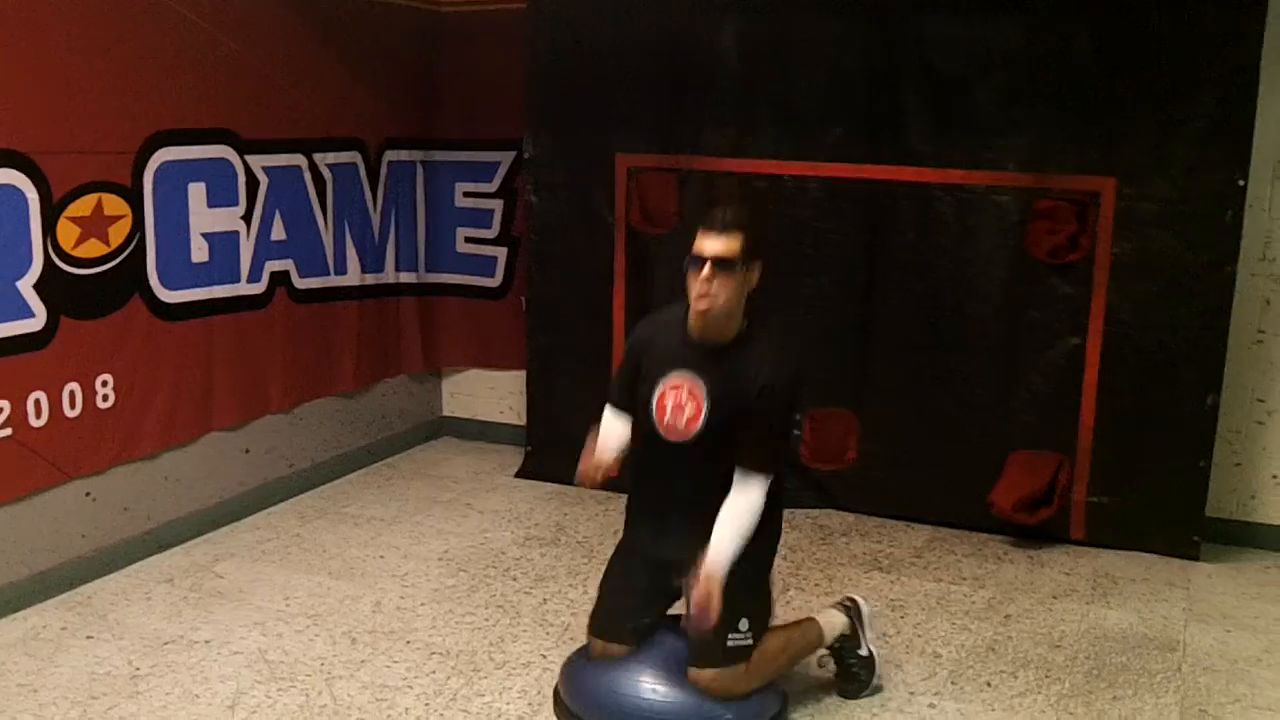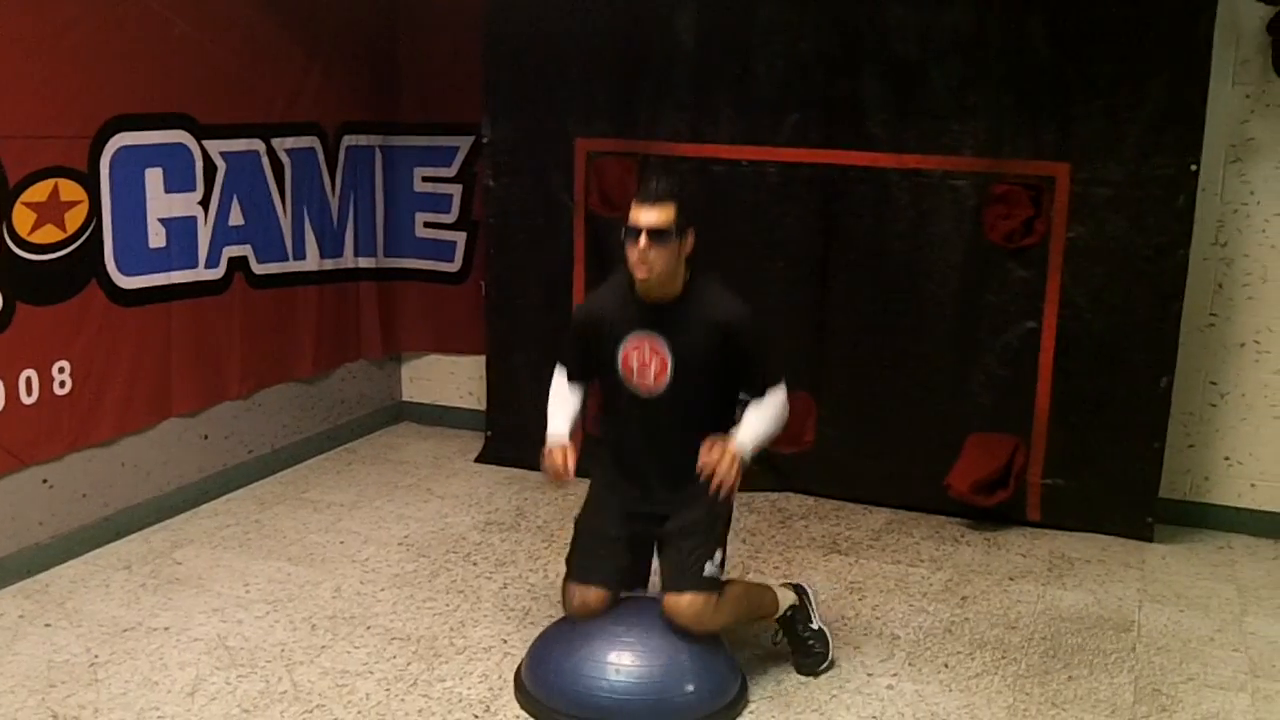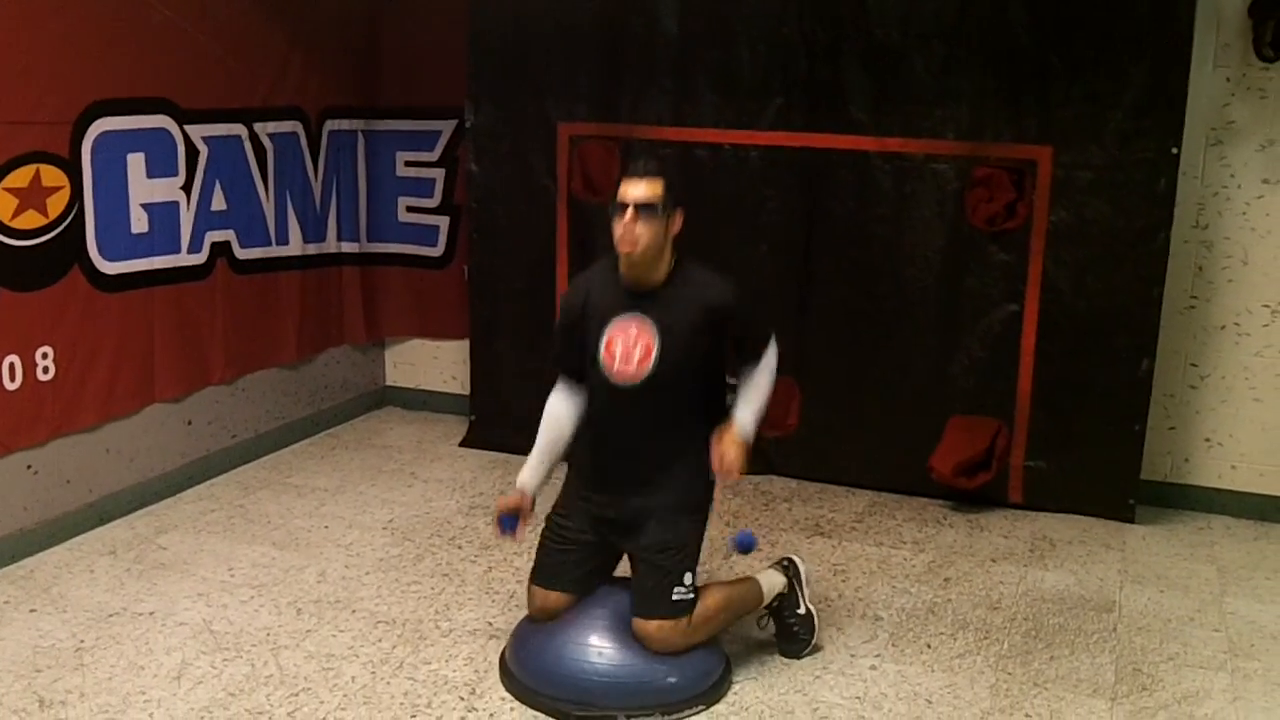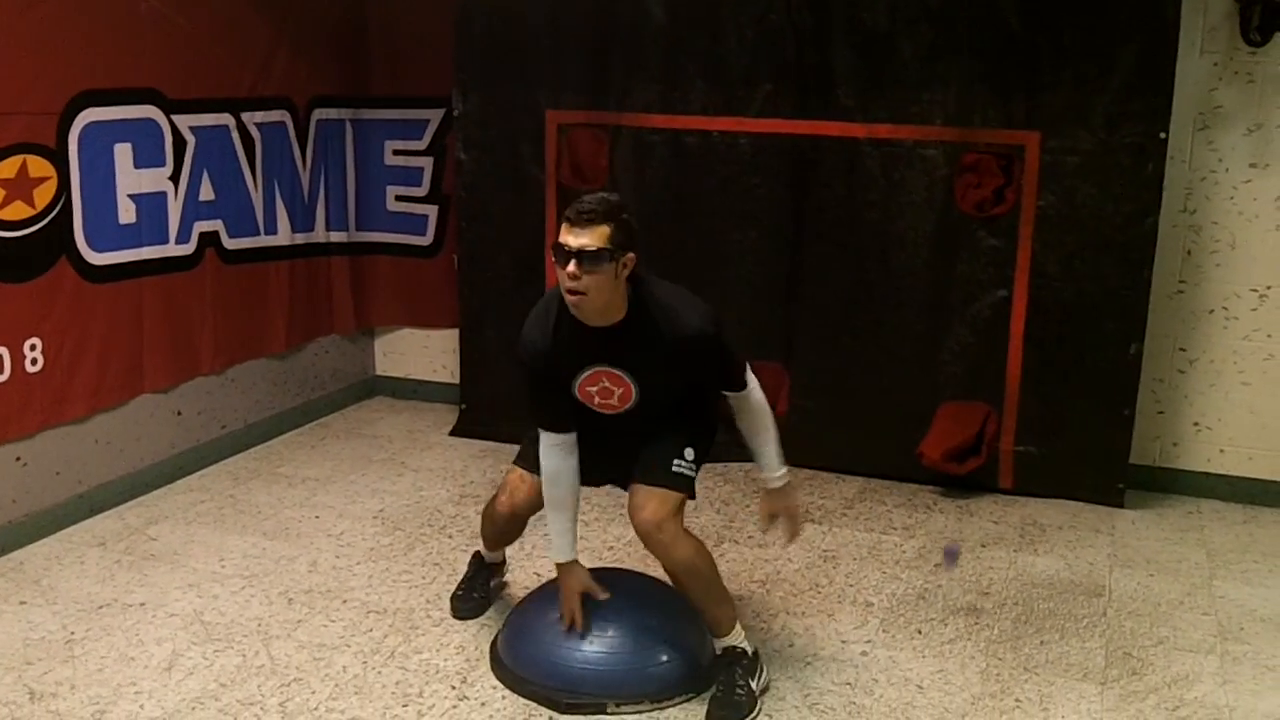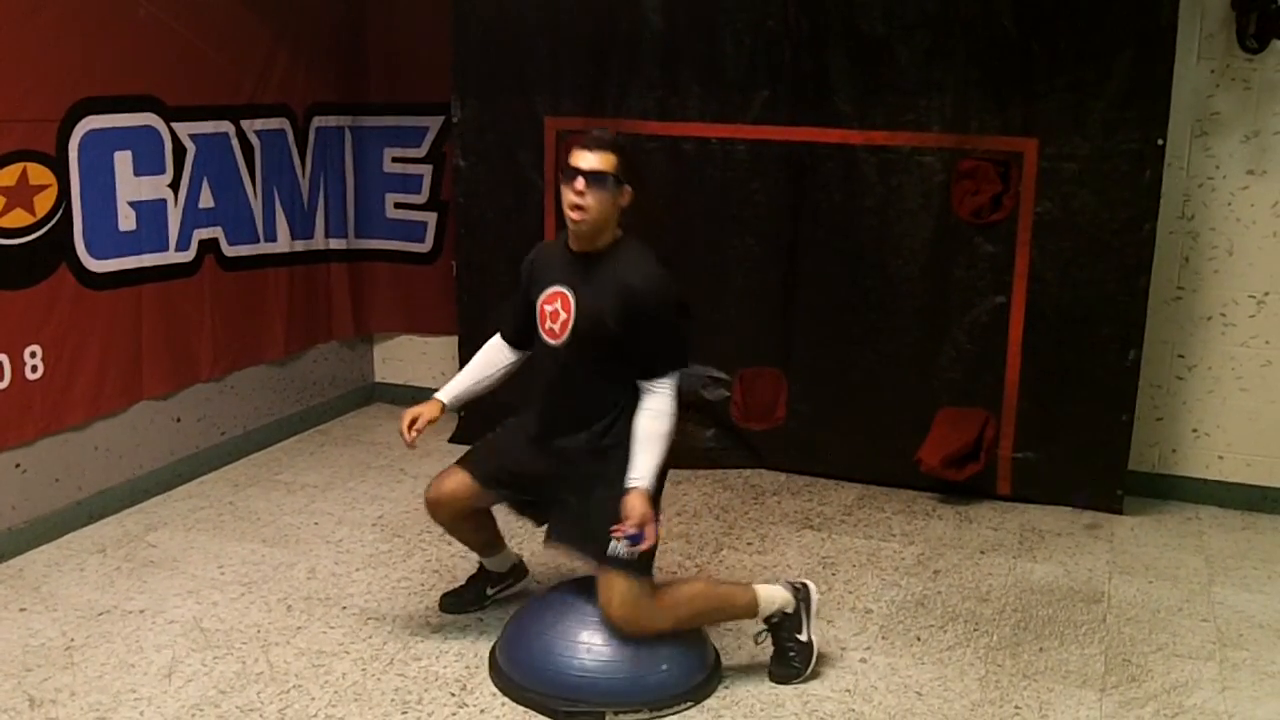
dt=1s
person 1, frame 1
left shoulder: (764, 372)
right shoulder: (652, 336)
left elbow: (750, 488)
right elbow: (621, 416)
left wrist: (715, 567)
right wrist: (604, 452)
left hip: (727, 531)
right hip: (652, 523)
left knee: (716, 678)
right knee: (605, 650)
left ankle: (839, 623)
right ankle: (656, 600)
person 1, frame 2
left shoulder: (722, 316)
right shoulder: (600, 310)
left elbow: (774, 398)
right elbow: (569, 378)
left wrist: (738, 444)
right wrist: (558, 435)
left hip: (695, 487)
right hip: (618, 480)
left knee: (690, 611)
right knee: (581, 605)
left ankle: (790, 603)
right ankle: (628, 563)
person 1, frame 3
left shoulder: (710, 300)
right shoulder: (585, 296)
left elbow: (761, 357)
right elbow: (569, 391)
left wrist: (740, 426)
right wrist: (528, 482)
left hip: (673, 488)
right hip: (592, 485)
left knee: (660, 634)
right knee: (544, 606)
left ankle: (777, 584)
right ankle: (601, 563)
person 1, frame 4
left shoulder: (681, 322)
right shoulder: (544, 334)
left elbow: (741, 391)
right elbow: (557, 444)
left wrist: (776, 480)
right wrist: (566, 560)
left hip: (672, 421)
right hip: (587, 421)
left knee: (653, 518)
right knee: (510, 503)
left ankle: (737, 652)
right ankle: (488, 563)
person 1, frame 5
left shoulder: (641, 282)
right shoulder: (542, 261)
left elbow: (658, 390)
right elbow: (510, 344)
left wrist: (639, 485)
right wrist: (443, 399)
left hip: (612, 452)
right hip: (544, 431)
left knee: (628, 610)
right knee: (444, 497)
left ankle: (782, 602)
right ankle: (502, 569)
